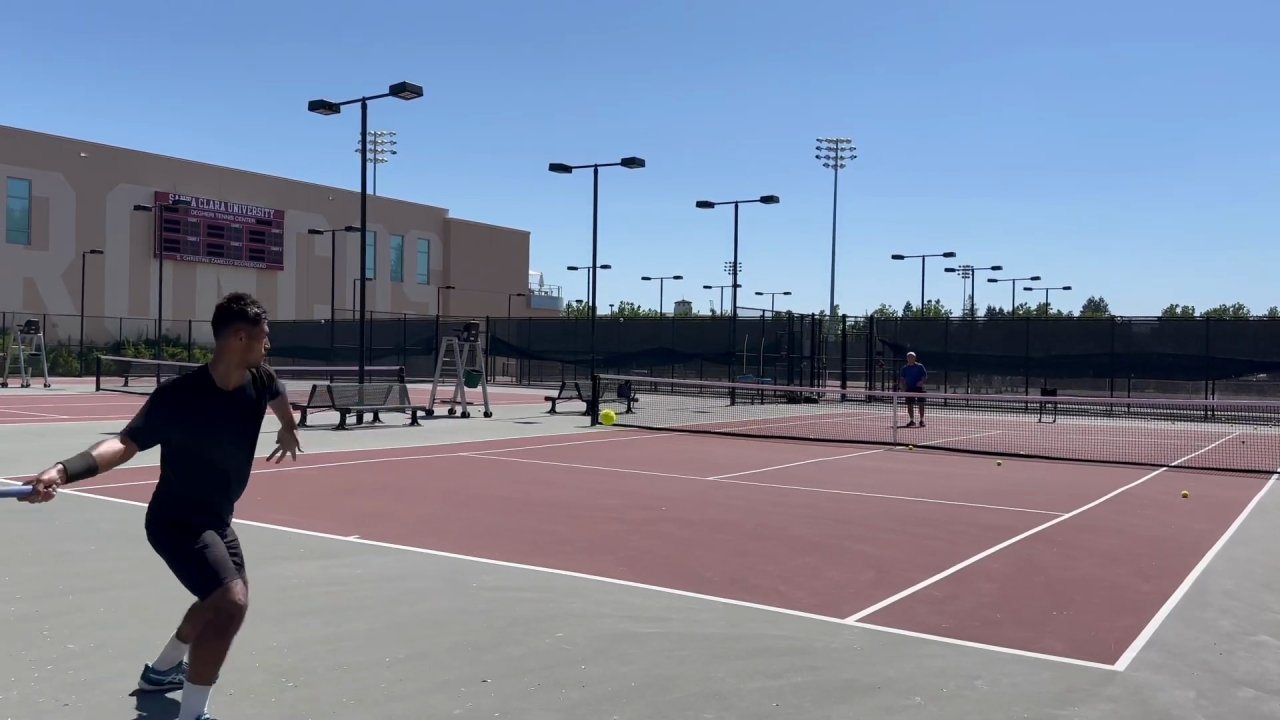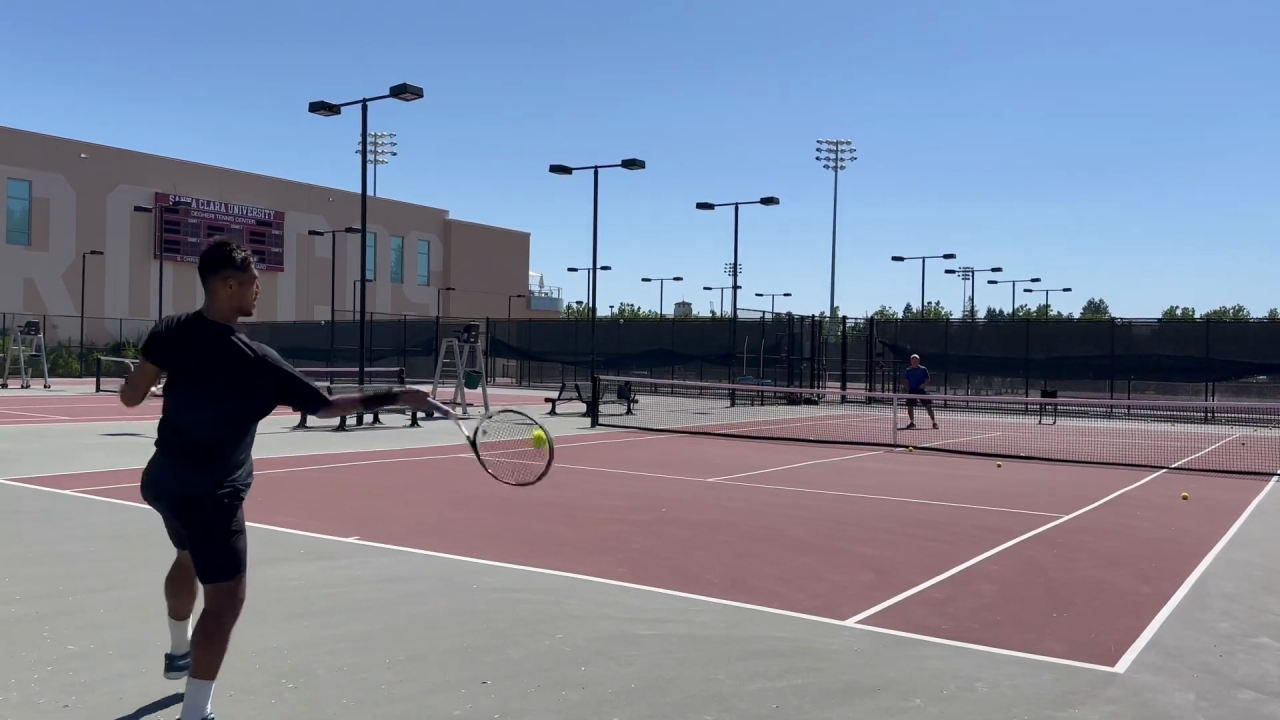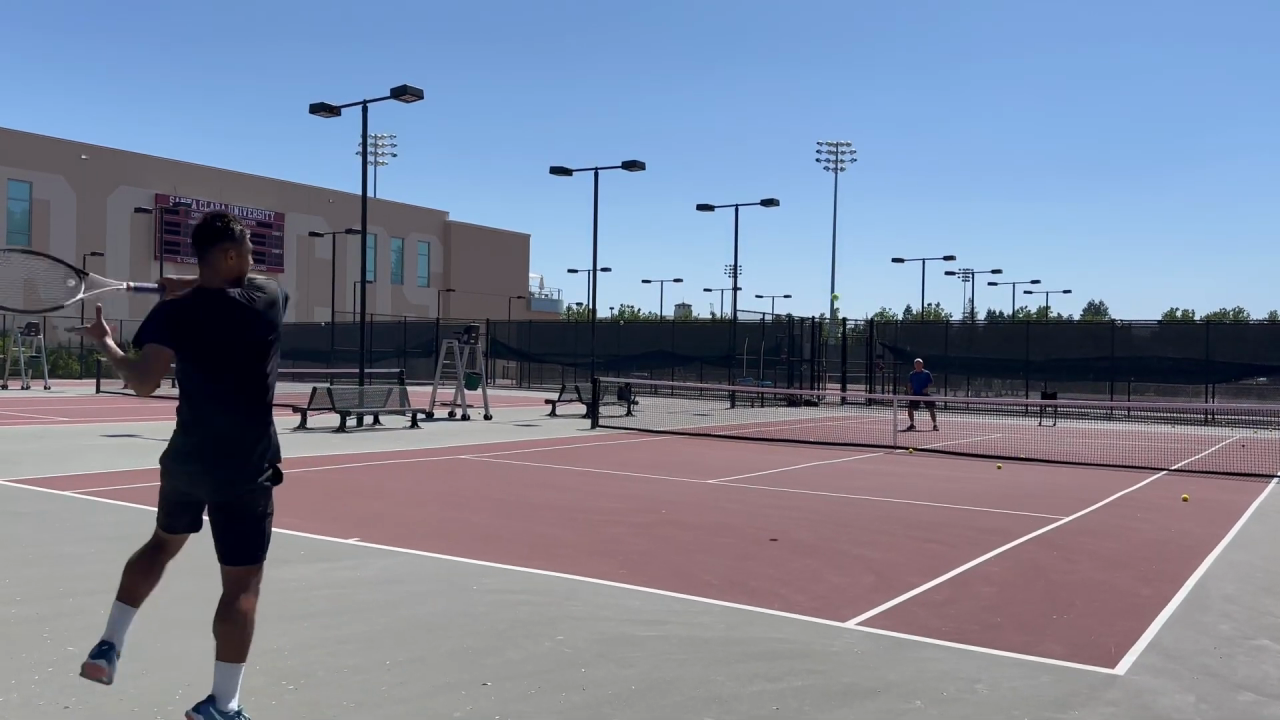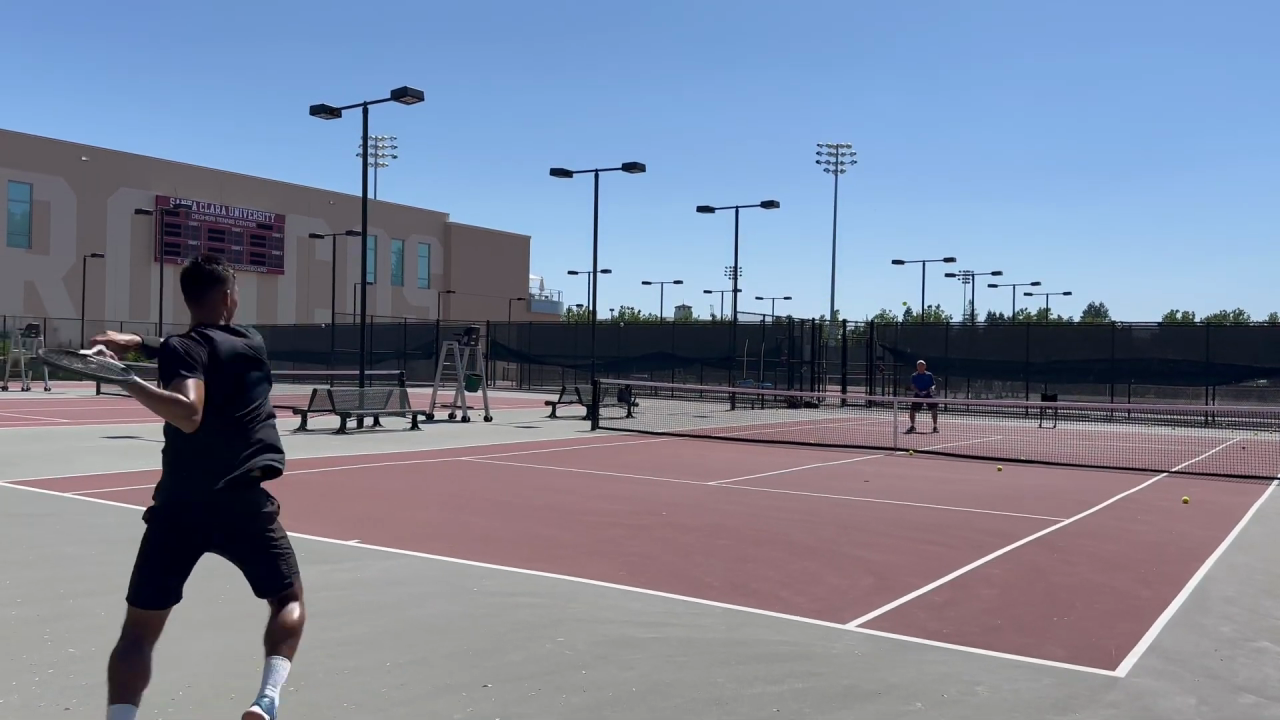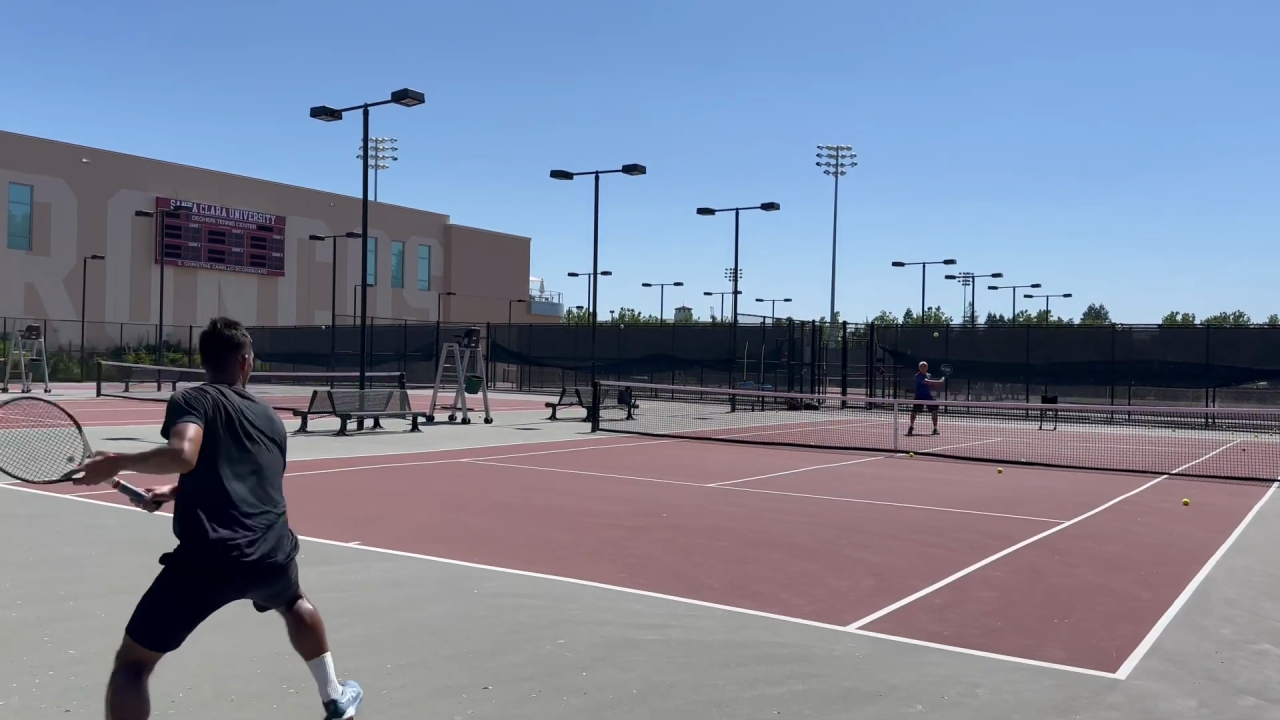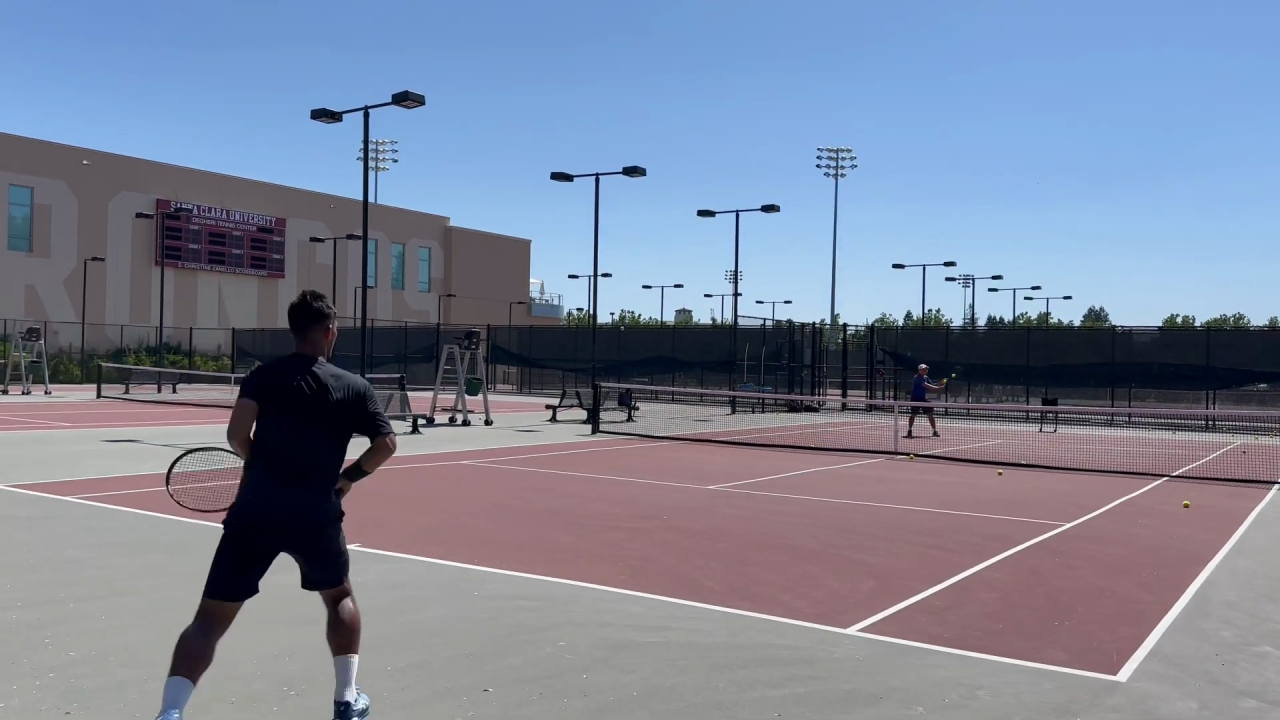
dt=0.2s
person 1, frame 1
left shoulder: (258, 380)
right shoulder: (177, 395)
left elbow: (277, 393)
right elbow: (124, 444)
left wrist: (288, 427)
right wrist: (62, 472)
left hip: (216, 521)
right hip: (181, 524)
left knee: (226, 596)
right knee: (231, 604)
left ankle: (163, 669)
person 1, frame 2
left shoulder: (169, 331)
right shoulder: (256, 361)
left elbow: (130, 396)
right elbow: (324, 407)
right wrist: (397, 397)
left hip: (162, 481)
right hip: (203, 493)
left knee: (189, 560)
right knee: (225, 598)
left ankle: (179, 653)
person 1, frame 3
left shoulder: (174, 311)
right shoulder: (266, 298)
left elbow: (144, 381)
left wrist: (105, 345)
right wrist: (182, 284)
left hip: (186, 459)
right hip: (244, 469)
left knee: (162, 545)
right knee: (241, 585)
left ankle: (107, 649)
person 1, frame 4
left shoulder: (181, 347)
right shoulder: (253, 344)
left elbow: (188, 415)
left wrist: (127, 381)
right wrist: (136, 342)
left hip: (179, 507)
right hip: (247, 505)
left knee: (139, 629)
right knee: (289, 602)
person 1, frame 5
left shoulder: (191, 399)
right shoulder: (270, 418)
left elbow: (182, 457)
left wrist: (117, 463)
left hip: (204, 560)
right hip: (270, 554)
left knee: (132, 662)
right knee: (295, 604)
person 1, frame 6
left shoulder: (262, 376)
right shoulder: (354, 386)
left elbow: (238, 433)
right elbow: (385, 445)
left wrist: (258, 465)
right wrist: (347, 477)
left hip: (255, 512)
right hip: (320, 515)
left knee: (208, 622)
right knee: (339, 597)
